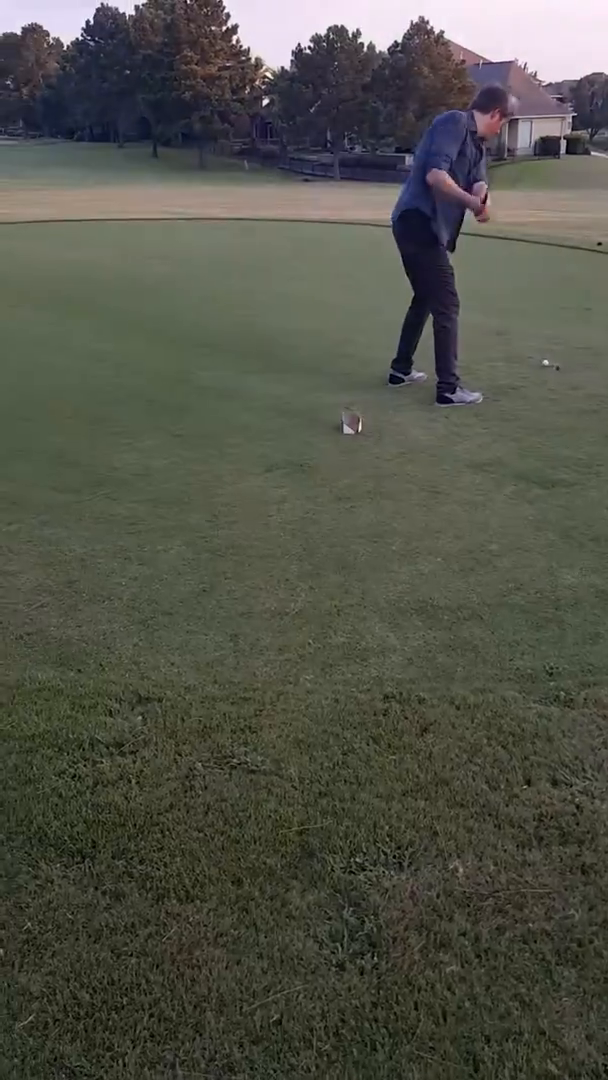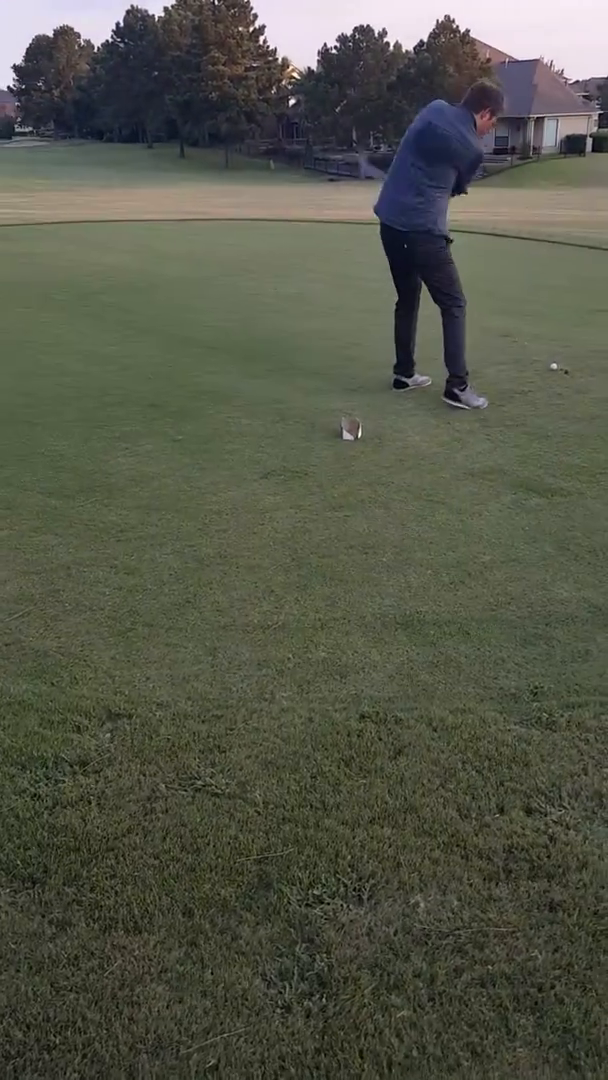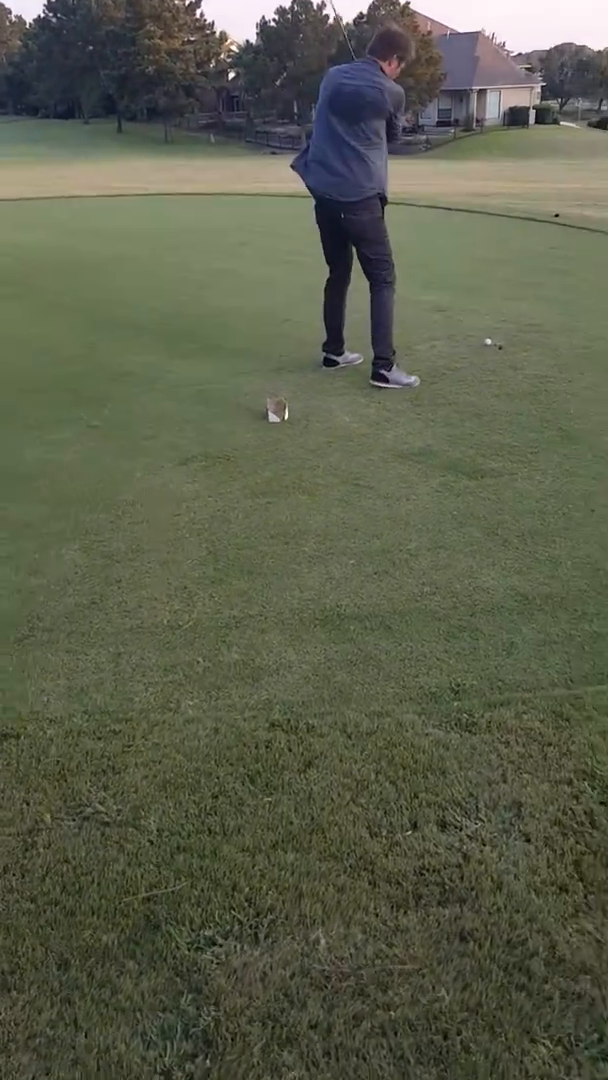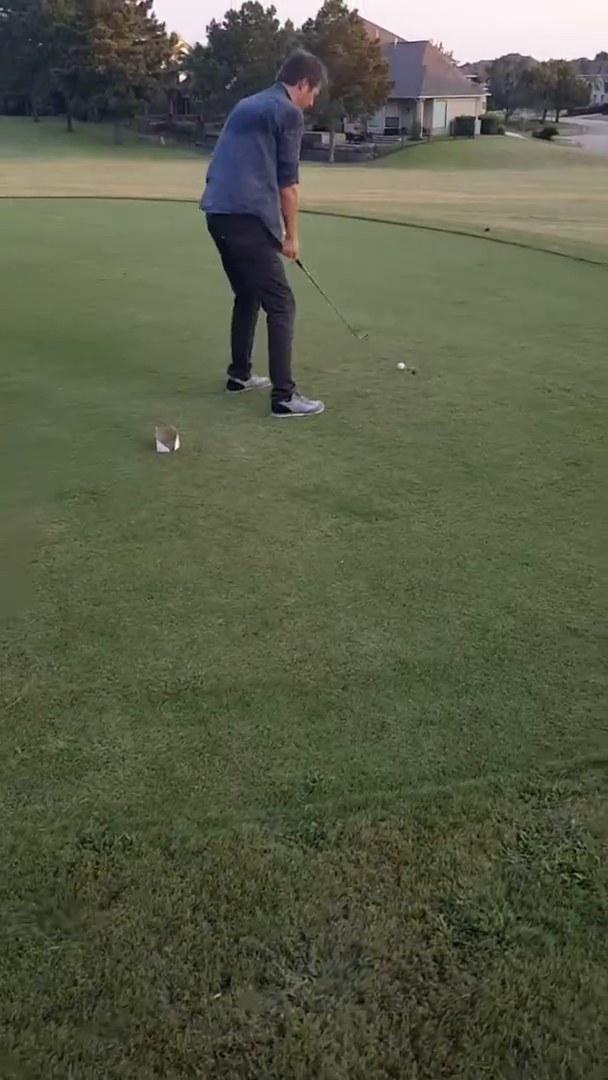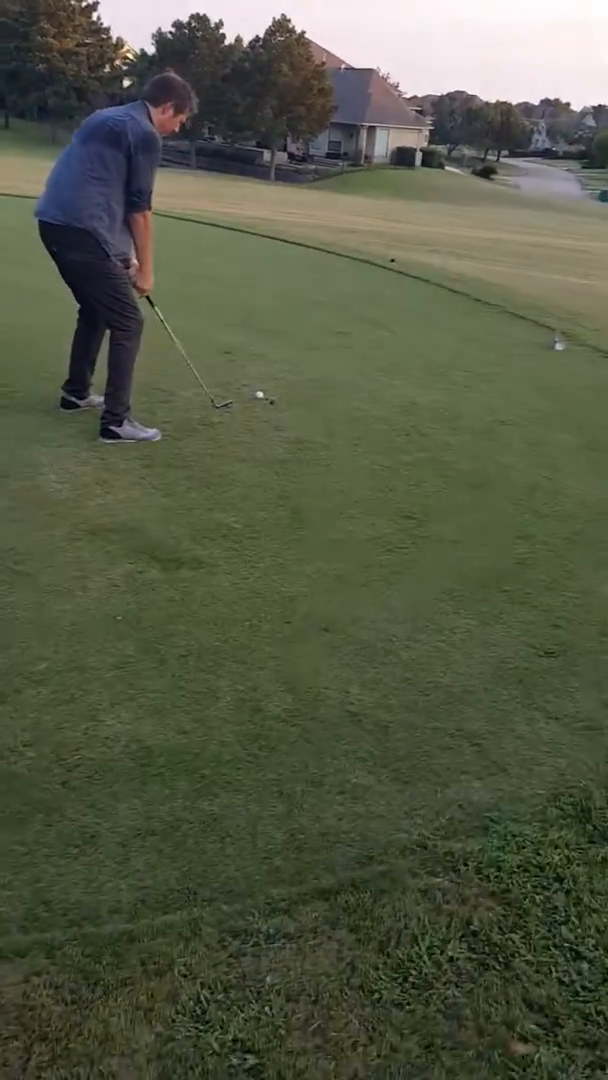
dt=1s
person 1, frame 1
left shoulder: (478, 144)
right shoulder: (452, 122)
left elbow: (481, 182)
right elbow: (433, 173)
left wrist: (482, 202)
right wrist: (468, 199)
left hip: (422, 226)
right hip: (419, 223)
left knee: (425, 298)
right knee: (446, 305)
left ankle: (401, 369)
right ankle: (448, 387)
person 1, frame 2
left shoulder: (435, 110)
right shoulder: (473, 149)
left hip: (390, 224)
right hip: (423, 232)
left knee: (406, 301)
right knee: (453, 306)
left ankle: (404, 373)
right ankle: (457, 385)
person 1, frame 3
left shoulder: (332, 77)
right shoulder: (391, 93)
left hip: (325, 194)
right hip: (361, 198)
left knee: (338, 274)
right knee: (382, 279)
left ankle: (334, 351)
right ankle: (384, 365)
person 1, frame 4
left shoulder: (248, 105)
right shoulder: (288, 113)
right elbow: (287, 182)
left wrist: (276, 227)
right wrist: (291, 235)
left hip: (219, 211)
right hip: (245, 216)
left knee: (248, 295)
right knee: (280, 304)
left ankle: (240, 374)
right ankle: (284, 396)
person 1, frame 5
left shoulder: (109, 117)
right shoulder: (145, 134)
right elbow: (139, 208)
left wrist: (125, 254)
right wrist: (145, 268)
left hip: (54, 222)
right hip: (81, 230)
left knee: (95, 309)
right knee: (127, 323)
left ankle: (76, 391)
right ankle: (116, 421)
